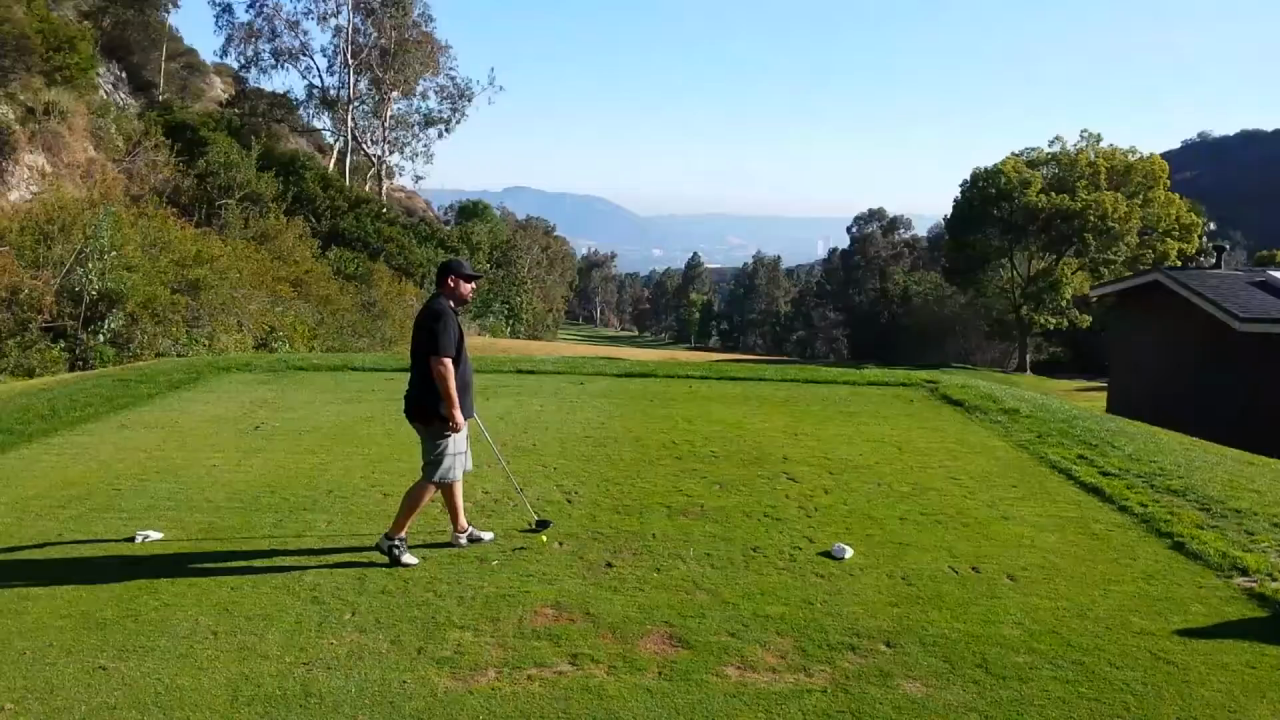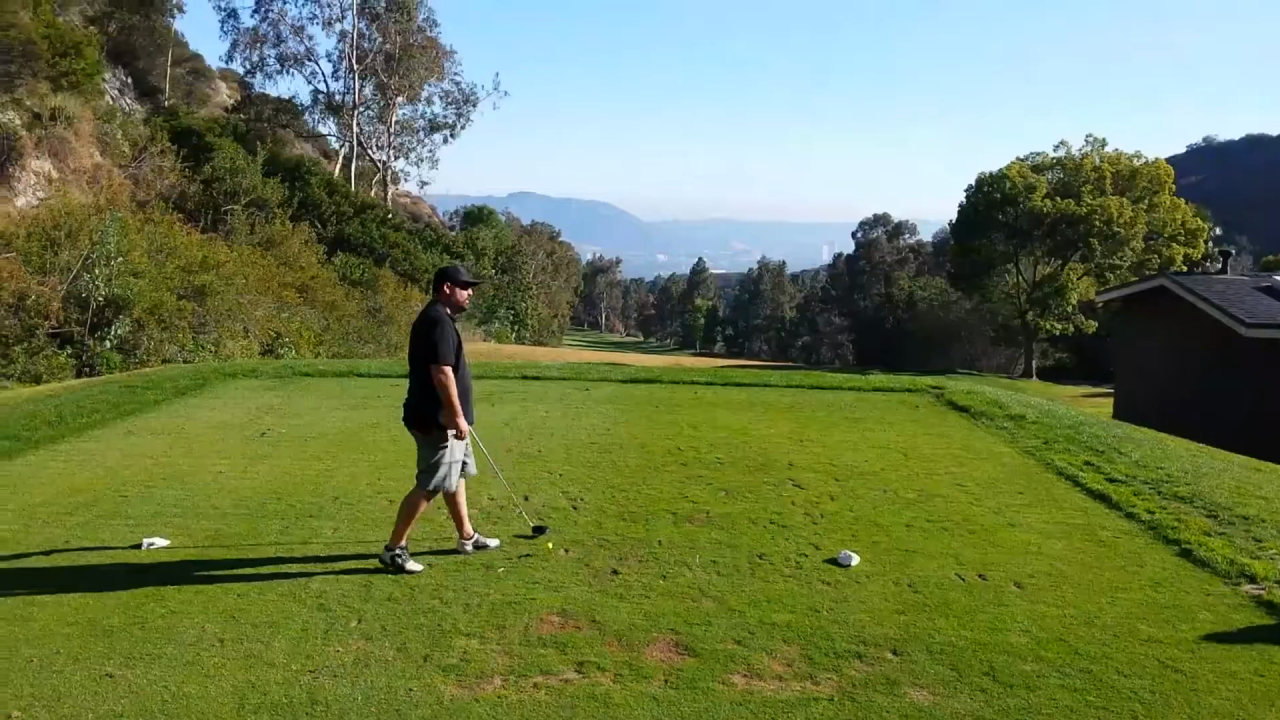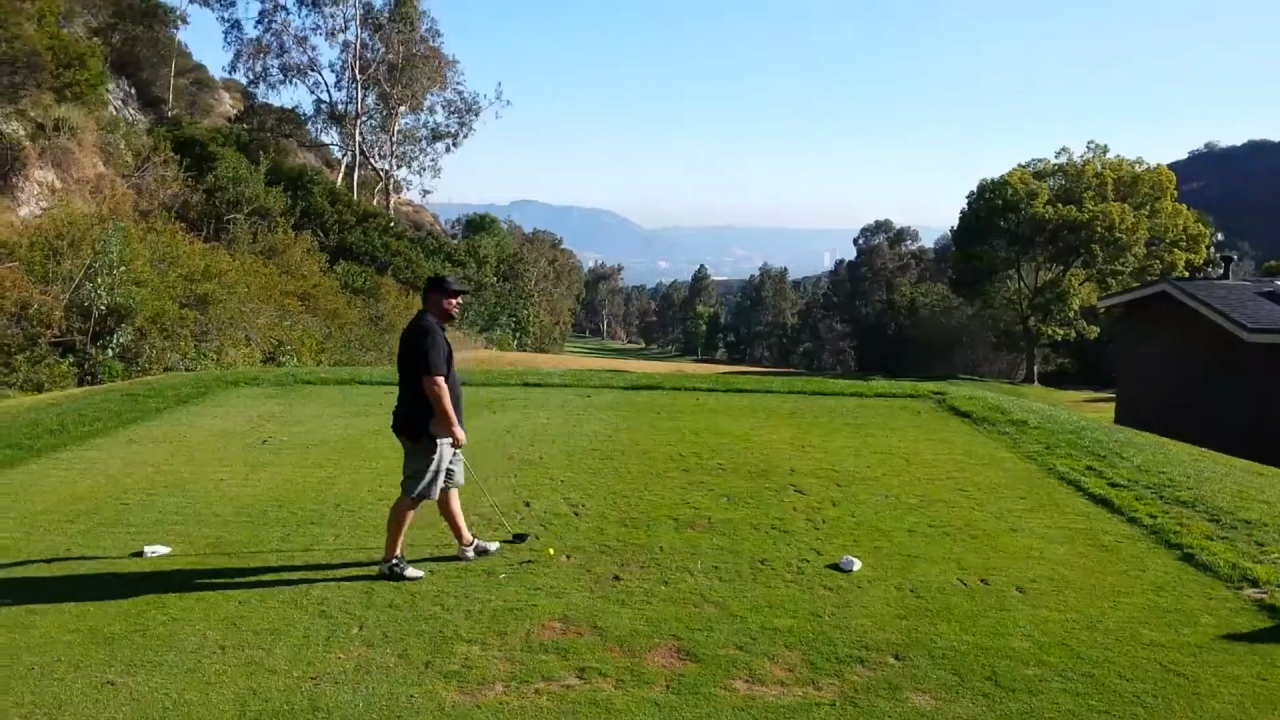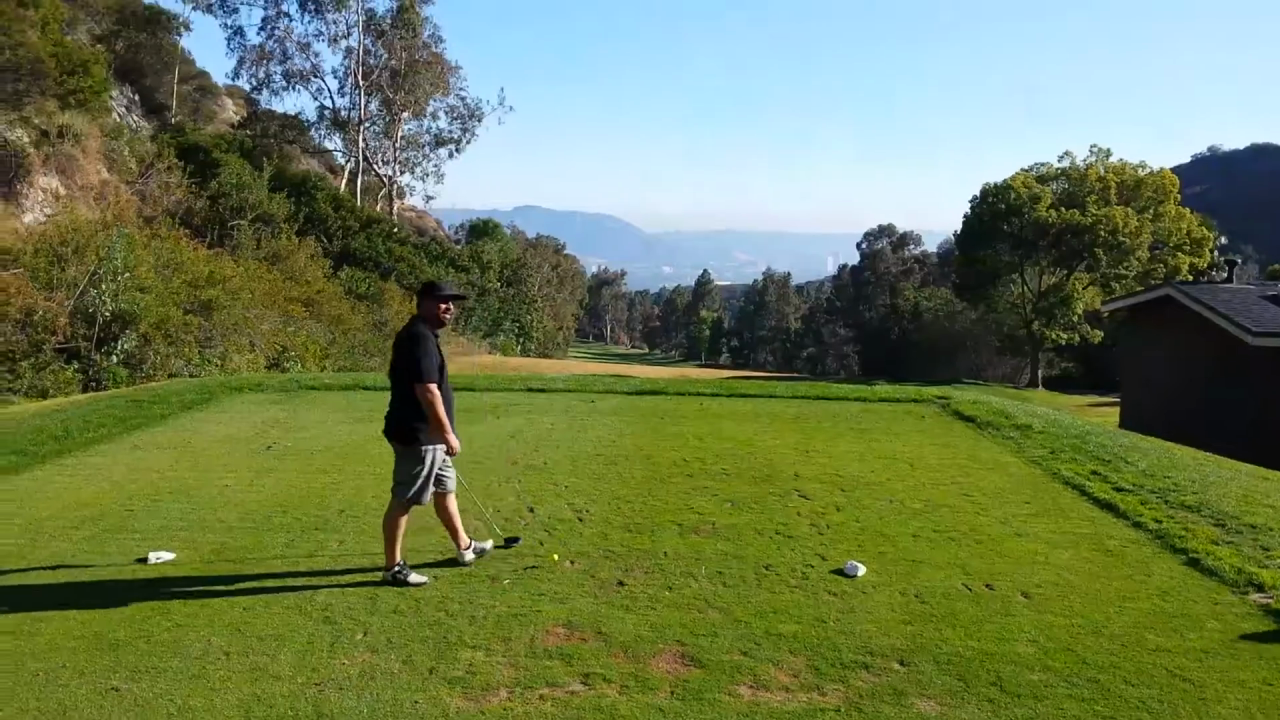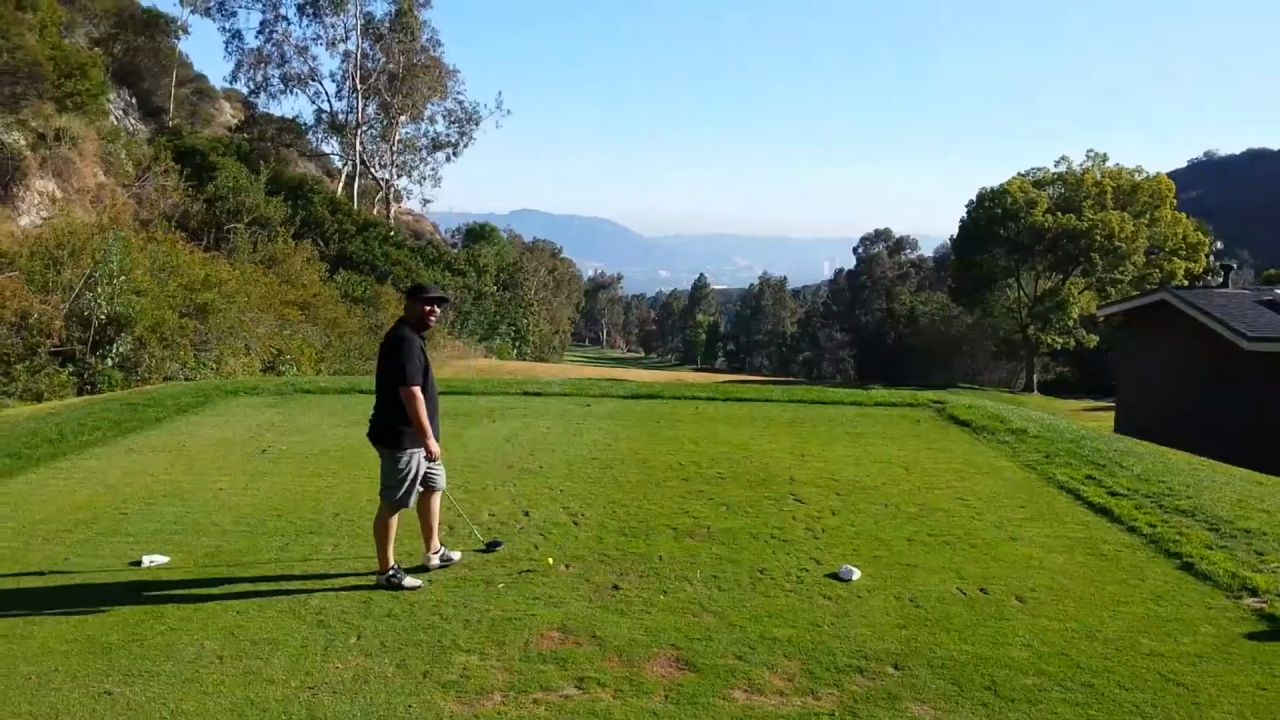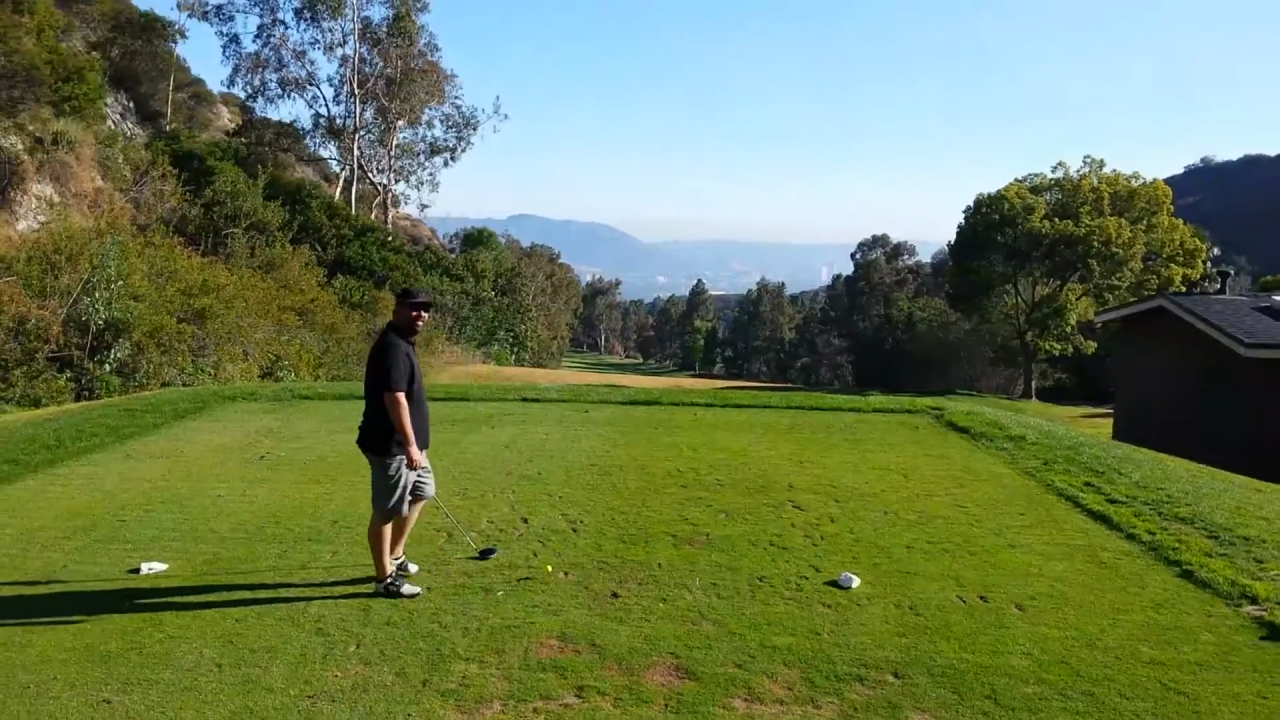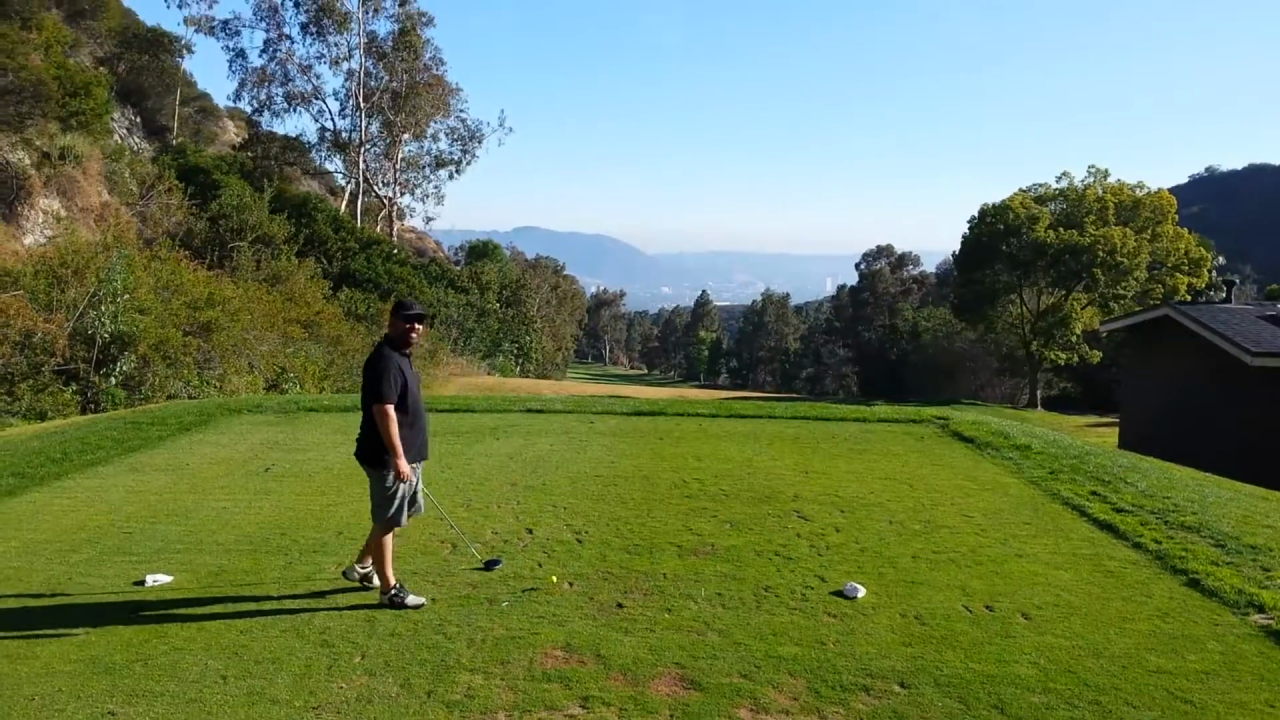
dt=0.1s
person 1, frame 1
left shoulder: (438, 311)
right shoulder: (441, 314)
right elbow: (441, 365)
left wrist: (456, 407)
right wrist: (454, 408)
left hip: (440, 410)
right hip: (437, 413)
left knee: (454, 470)
right knee: (435, 478)
left ankle: (462, 529)
right ankle: (392, 538)
person 1, frame 2
left shoulder: (435, 318)
right shoulder: (438, 322)
right elbow: (442, 373)
left wrist: (457, 415)
right wrist: (457, 416)
left hip: (441, 418)
right hip: (436, 421)
left knee: (456, 476)
right knee: (430, 486)
left ankle: (467, 536)
right ankle: (393, 548)
person 1, frame 3
left shoulder: (426, 328)
right shoulder: (428, 332)
right elbow: (434, 384)
right wrist: (453, 425)
left hip: (433, 428)
right hip: (426, 430)
left knee: (449, 483)
right knee: (413, 494)
left ankle: (467, 543)
right ankle: (391, 560)
person 1, frame 4
left shoulder: (419, 333)
right shoulder: (420, 338)
right elbow: (427, 391)
right wrist: (447, 432)
left hip: (426, 433)
right hip: (416, 435)
left knee: (444, 488)
right knee: (404, 499)
left ankle: (464, 546)
right ankle: (393, 567)
person 1, frame 5
left shoulder: (411, 337)
right shoulder: (406, 341)
right elbow: (410, 393)
right wrist: (427, 437)
left hip: (413, 436)
right hip: (402, 438)
left knee: (433, 486)
right knee: (393, 503)
left ankle: (433, 550)
right ankle: (387, 571)
person 1, frame 6
left shoulder: (402, 342)
right shoulder: (392, 347)
right elbow: (395, 399)
right wrist: (410, 445)
left hip: (404, 442)
right hip: (391, 445)
left knee: (420, 493)
right knee: (388, 511)
left ankle: (394, 556)
right ankle: (385, 578)
person 1, frame 7
left shoulder: (401, 355)
right shoulder: (386, 359)
right elbow: (384, 410)
right wrist: (398, 457)
left hip: (404, 454)
right hip: (388, 456)
left knee: (389, 518)
right knee: (388, 521)
left ankle: (362, 565)
right ankle: (390, 590)
